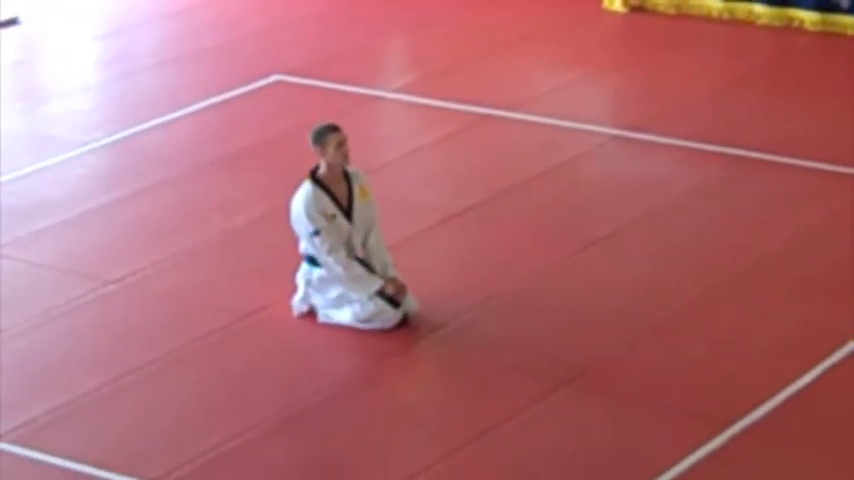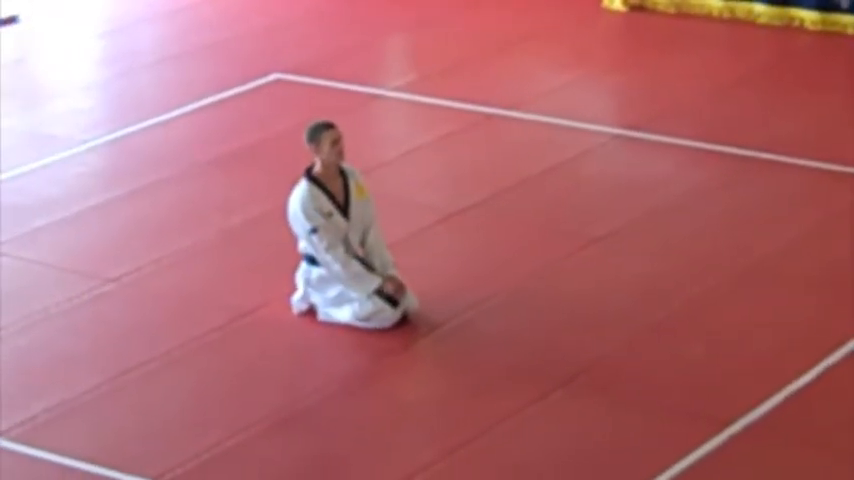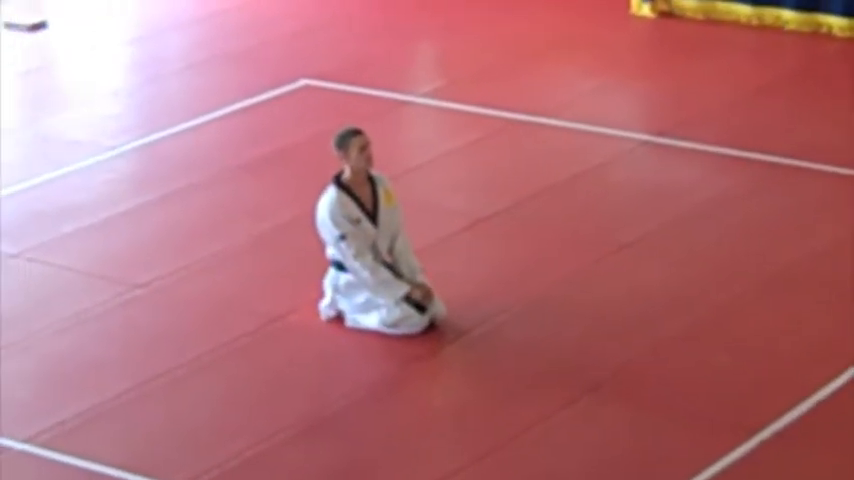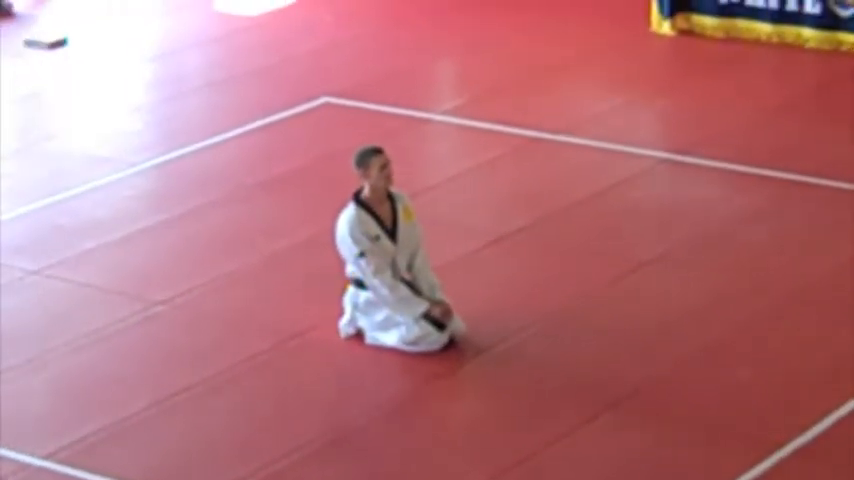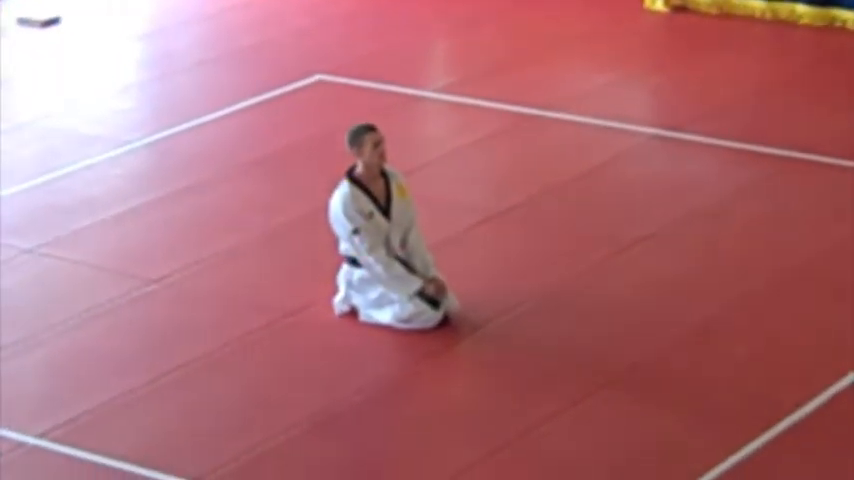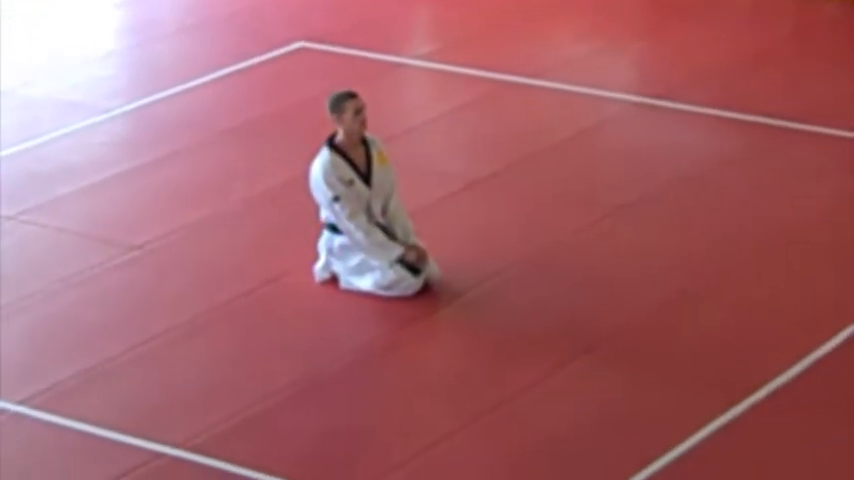
dt=0.4s
person 1, frame 1
left shoulder: (355, 179)
right shoulder: (307, 201)
left elbow: (372, 233)
right elbow: (332, 258)
left wrist: (388, 274)
right wrist: (380, 285)
left hip: (354, 264)
right hip: (327, 275)
left knee: (407, 306)
right knee: (389, 314)
right ankle: (319, 303)
person 1, frame 2
left shoulder: (351, 177)
right shoulder: (304, 199)
left elbow: (370, 230)
right elbow: (330, 255)
left wrist: (388, 272)
right wrist: (378, 284)
left hip: (354, 261)
right hip: (327, 274)
left knee: (407, 304)
right knee: (387, 313)
right ankle: (317, 300)
person 1, frame 3
left shoulder: (380, 184)
right shoulder: (332, 206)
left elbow: (398, 237)
right elbow: (358, 261)
left wrist: (416, 279)
right wrist: (406, 291)
left hip: (383, 268)
right hip: (355, 280)
left knee: (434, 311)
right knee: (414, 320)
right ankle: (345, 307)
person 1, frame 4
left shoulder: (400, 201)
right shoulder: (352, 223)
left elbow: (417, 255)
right elbow: (378, 279)
left wrist: (435, 297)
right wrist: (426, 308)
left hip: (404, 285)
right hip: (374, 297)
left knee: (453, 328)
right knee: (433, 337)
right ankle: (364, 322)
person 1, frame 5
left shoulder: (393, 179)
right shoulder: (345, 201)
left elbow: (411, 232)
right elbow: (371, 256)
left wrist: (430, 274)
right wrist: (419, 285)
left hip: (398, 262)
right hip: (369, 275)
left knee: (448, 305)
right knee: (428, 314)
right ankle: (357, 299)
person 1, frame 6
left shoulder: (374, 146)
right shoulder: (326, 168)
left elbow: (391, 199)
right elbow: (352, 224)
left wrist: (410, 241)
right wrist: (400, 253)
left hip: (379, 229)
right hip: (349, 242)
left knee: (429, 273)
right knee: (408, 281)
right ankle: (339, 267)
